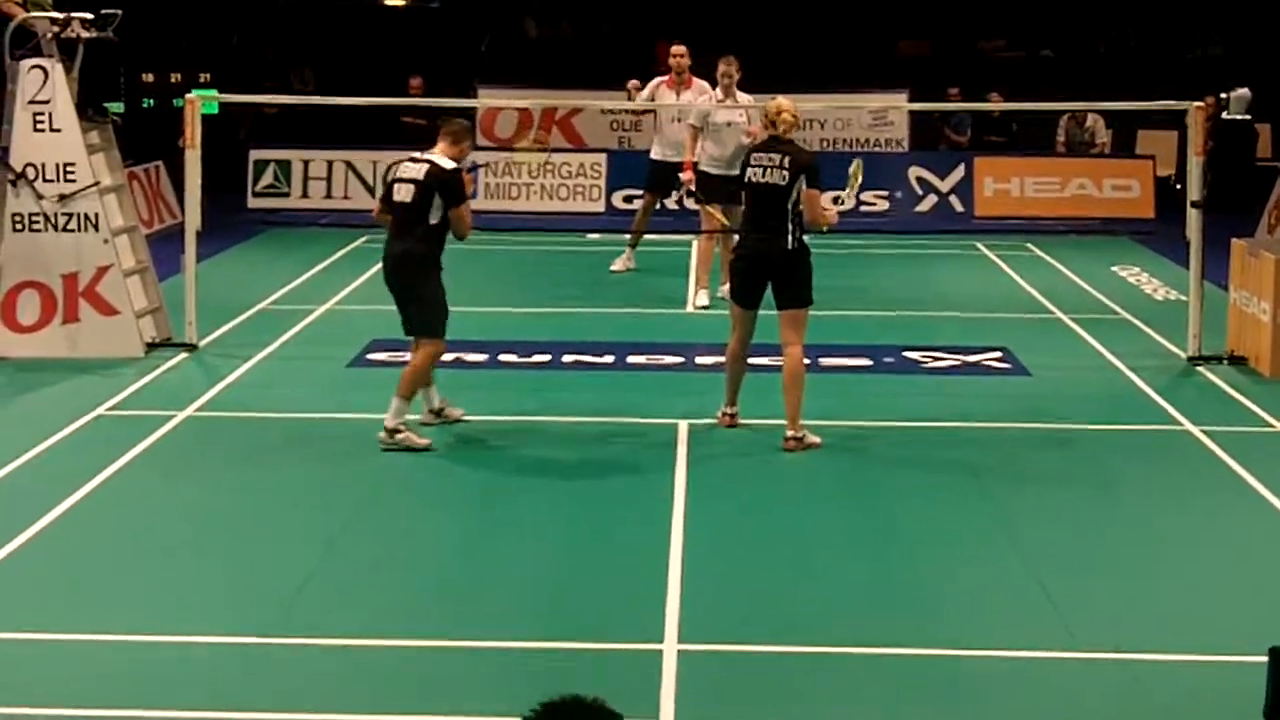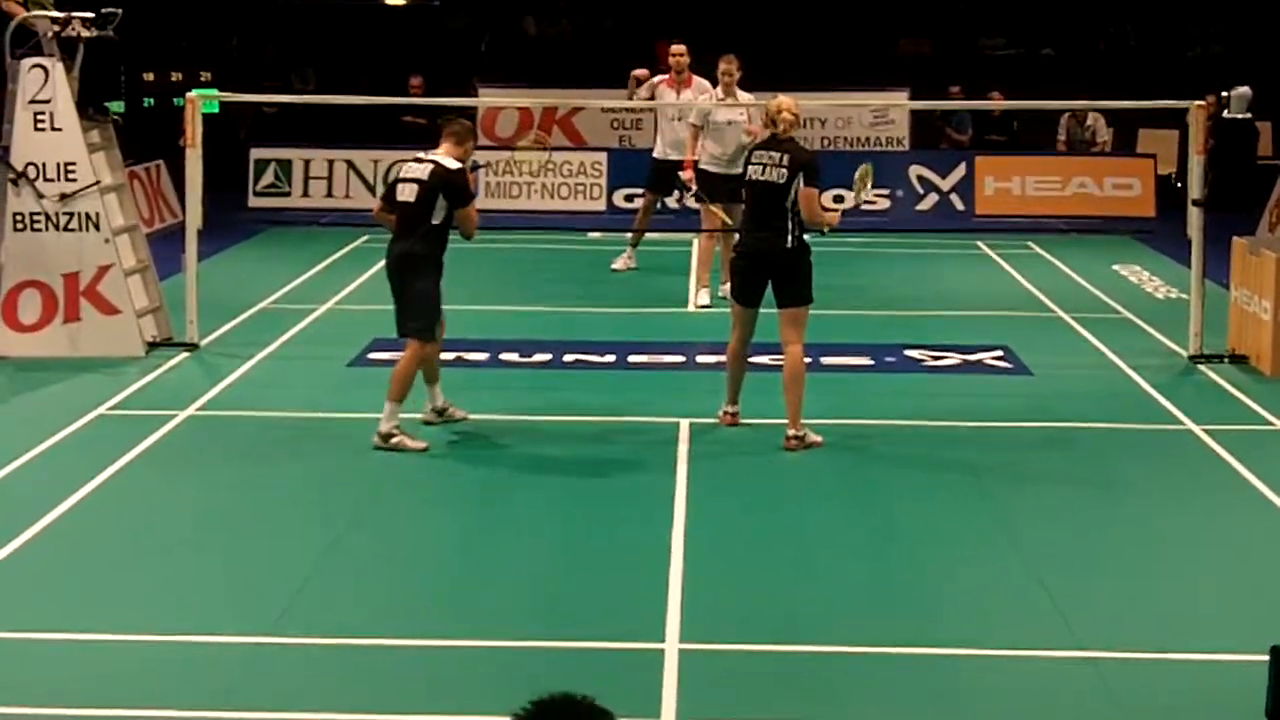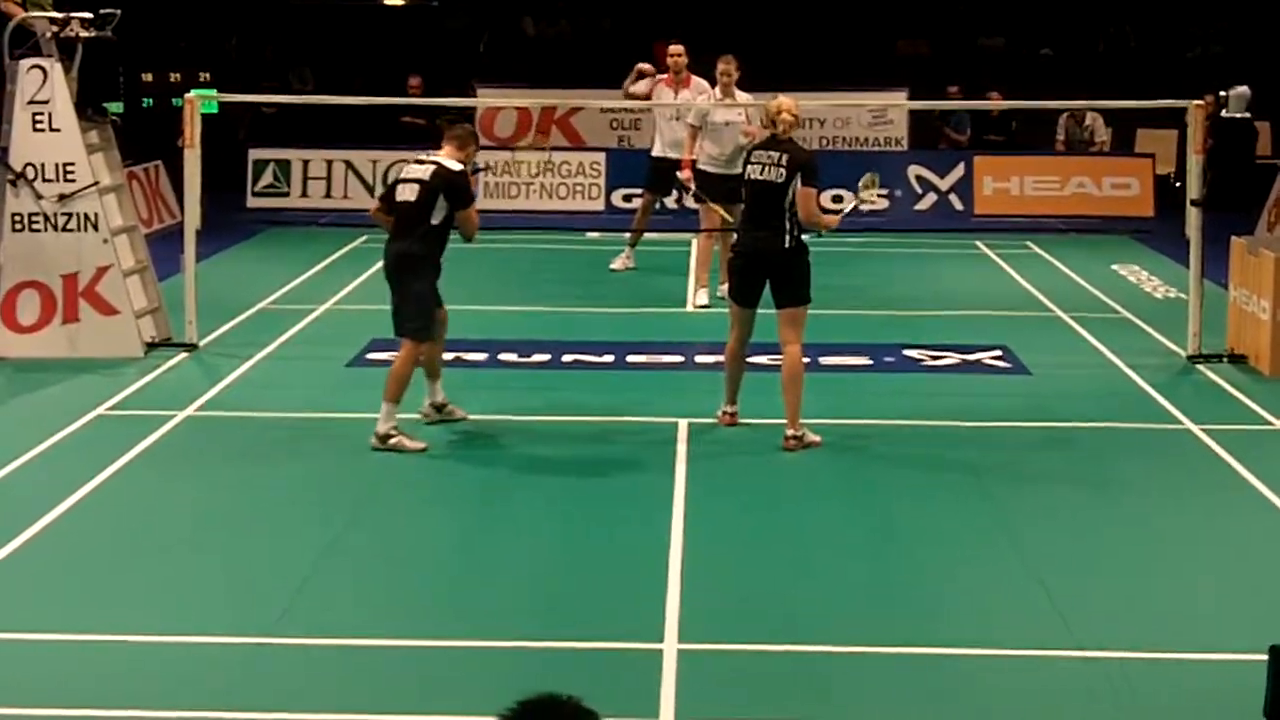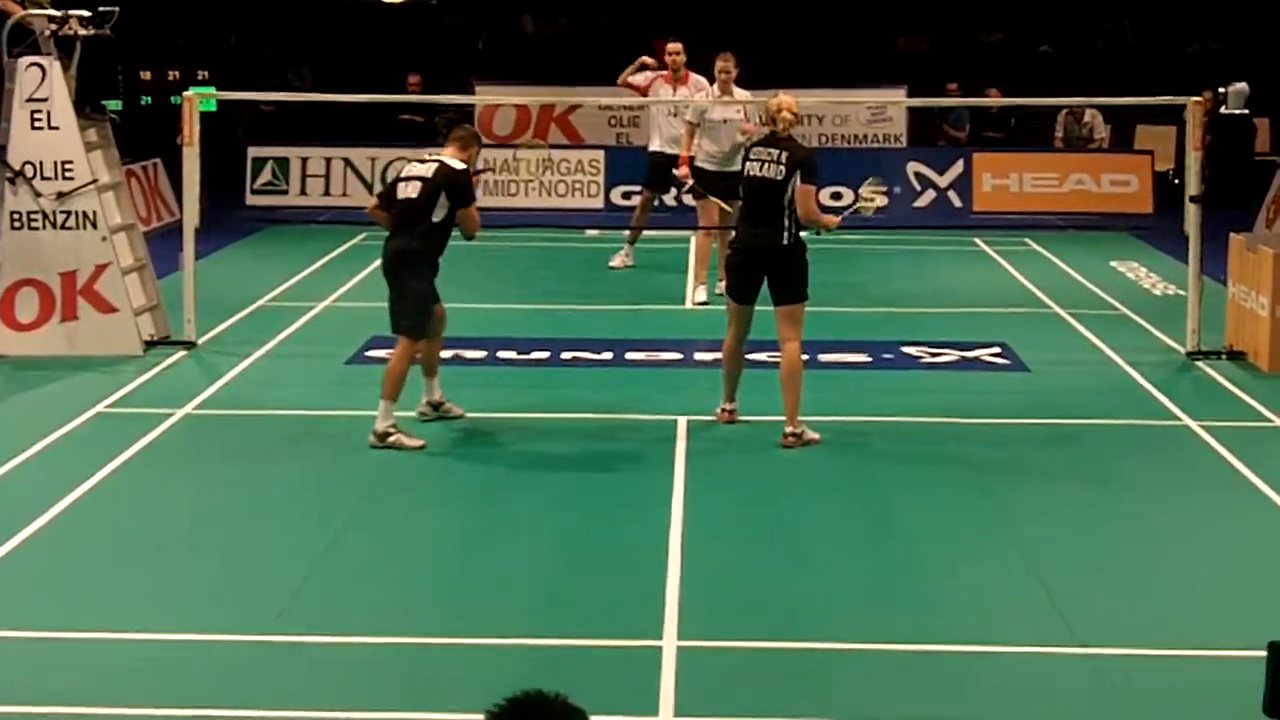
dt=0.1s
person 1, frame 1
left shoulder: (751, 155)
right shoulder: (804, 160)
right elbow: (812, 218)
right wrist: (829, 217)
left hip: (748, 252)
right hip: (787, 255)
left knee: (740, 336)
right knee: (792, 343)
left ankle: (729, 409)
right ankle: (794, 431)
person 1, frame 2
left shoulder: (754, 153)
right shoulder: (804, 158)
right elbow: (809, 217)
right wrist: (830, 219)
left hip: (749, 250)
right hip: (787, 253)
left knee: (740, 334)
right knee: (792, 342)
left ankle: (731, 408)
right ankle: (795, 430)
person 1, frame 3
left shoulder: (753, 153)
right shoulder: (802, 159)
right elbow: (807, 217)
right wrist: (830, 221)
left hip: (747, 250)
right hip: (785, 253)
left knee: (739, 334)
right knee: (791, 342)
left ankle: (729, 408)
right ankle: (793, 430)
person 1, frame 4
left shoulder: (752, 150)
right shoulder: (801, 156)
right elbow: (806, 214)
right wrist: (829, 221)
left hip: (745, 246)
right hip: (783, 250)
left knee: (736, 331)
right knee: (789, 339)
left ankle: (728, 405)
right ankle: (792, 427)
person 2, frame 1
left shoulder: (407, 164)
right shoulder: (449, 171)
left elbow: (380, 212)
right elbow: (462, 230)
right wrist: (464, 193)
left hip: (397, 258)
right hip: (418, 263)
left knee: (427, 335)
right knee: (430, 345)
left ankle: (434, 405)
right ankle: (392, 425)
person 2, frame 2
left shoulder: (411, 165)
right shoulder: (453, 171)
left elbow: (381, 211)
right elbow: (469, 229)
right wrist: (468, 193)
left hip: (400, 257)
right hip: (418, 263)
left knee: (434, 329)
right knee: (418, 345)
left ankle: (437, 405)
right ankle: (387, 429)
person 2, frame 3
left shoulder: (412, 168)
right shoulder: (456, 173)
left elbow: (378, 211)
right elbow: (469, 231)
right wrist: (468, 195)
left hip: (400, 257)
right hip: (415, 264)
left knee: (438, 321)
right knee: (412, 344)
left ankle: (436, 402)
right ankle: (385, 429)
person 2, frame 4
left shoulder: (413, 167)
right shoulder: (458, 172)
left elbow: (376, 208)
right elbow: (470, 229)
right wrist: (469, 195)
left hip: (398, 255)
right hip: (413, 261)
left knee: (436, 318)
right knee: (408, 342)
left ankle: (432, 400)
right ankle: (383, 427)
person 3, frame 1
left shoulder: (747, 102)
right shoulder: (705, 103)
left elbow: (755, 135)
right elbow: (692, 137)
left wrist: (755, 134)
right wrist: (688, 167)
left hip: (737, 173)
right hip: (709, 171)
left knee: (729, 232)
right knee: (710, 231)
left ankle: (726, 284)
right ankle: (702, 289)
person 3, frame 2
left shoulder: (748, 100)
right shoulder: (706, 101)
left elbow: (756, 134)
right elbow: (693, 136)
left wrist: (756, 133)
right wrist: (688, 166)
left hip: (737, 171)
right hip: (710, 170)
left knee: (730, 231)
right knee: (710, 230)
left ankle: (727, 283)
right ankle: (703, 287)
person 3, frame 3
left shoulder: (747, 101)
right shoulder: (704, 103)
left elbow: (755, 135)
right elbow: (691, 136)
left wrist: (754, 133)
right wrist: (686, 166)
left hip: (736, 172)
right hip: (708, 170)
left knee: (728, 230)
right knee: (709, 230)
left ankle: (725, 283)
right ankle: (701, 288)
person 3, frame 4
left shoulder: (745, 98)
right shoulder: (703, 99)
left elbow: (753, 132)
right elbow: (689, 133)
left wrist: (751, 131)
right wrist: (684, 162)
left hip: (734, 169)
right hip: (706, 168)
left knee: (727, 227)
right knee: (707, 227)
left ankle: (724, 280)
right ankle: (700, 285)
person 4, frame 1
left shoulder: (702, 88)
right shoulder: (657, 85)
right wrist: (631, 91)
right hip: (661, 156)
right knee: (647, 205)
right ankle: (629, 254)
person 4, frame 2
left shoulder: (702, 86)
right shoulder: (657, 83)
right elbow: (633, 102)
right wrist: (633, 80)
right hip: (663, 155)
right knee: (648, 204)
right ankle: (630, 253)
person 4, frame 3
left shoulder: (701, 86)
right shoulder: (655, 83)
right elbow: (627, 94)
right wrist: (637, 70)
right hip: (662, 155)
right knee: (646, 203)
right ankle: (628, 253)
person 4, frame 4
left shoulder: (699, 83)
right shoulder: (653, 78)
right elbow: (621, 82)
right wrist: (639, 63)
right hip: (660, 151)
right knee: (645, 200)
right ankle: (627, 251)
